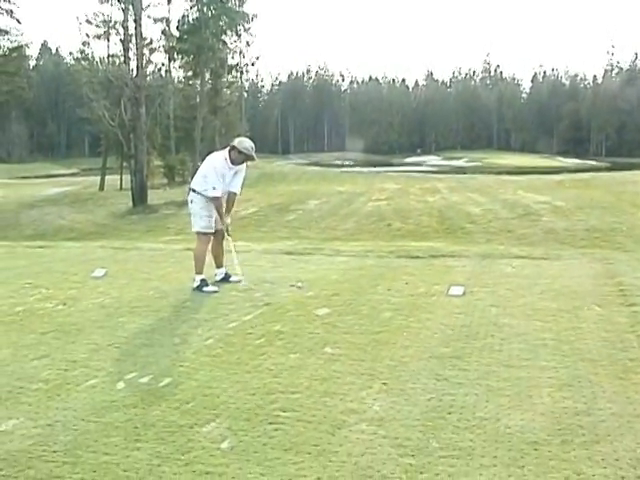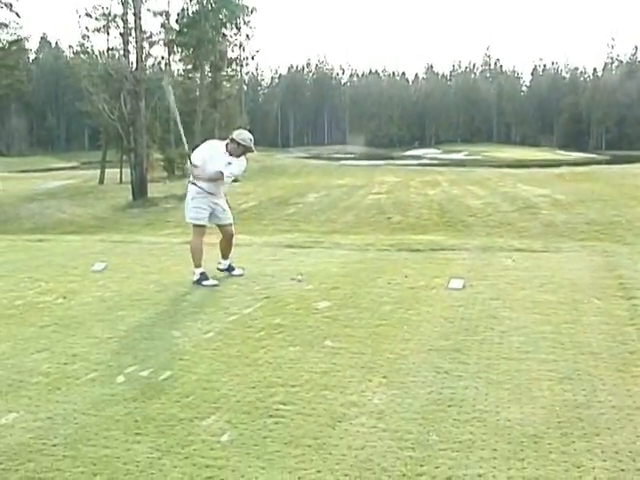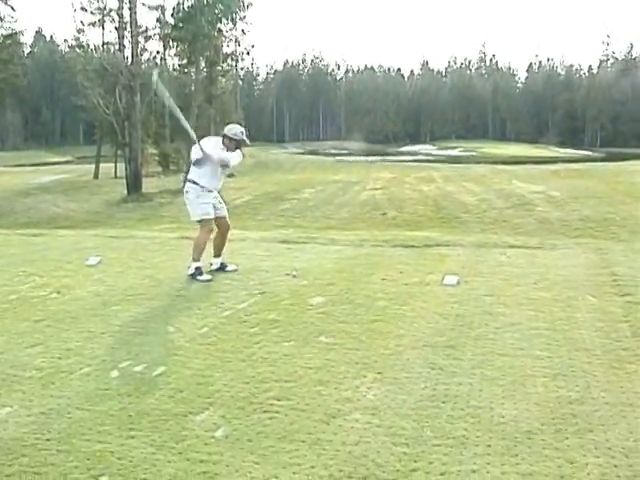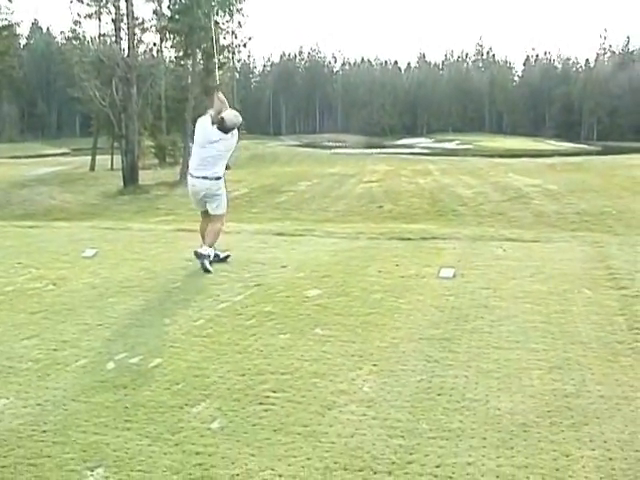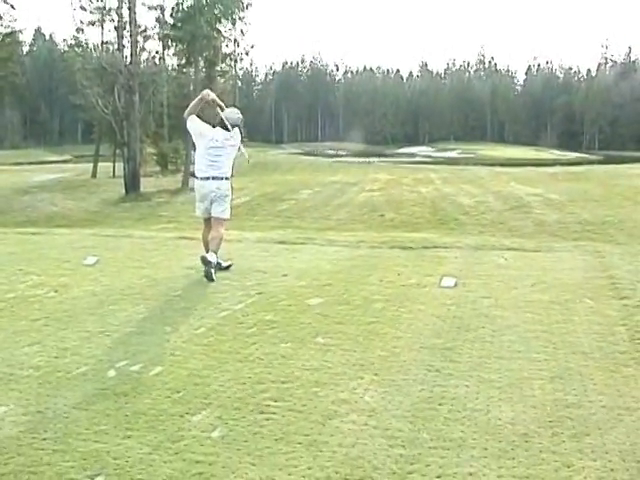
dt=0.3s
person 1, frame 1
left shoulder: (241, 166)
right shoulder: (216, 162)
left elbow: (233, 192)
right elbow: (214, 194)
left wrist: (227, 215)
right wrist: (222, 218)
left hip: (216, 202)
right hip: (200, 199)
left knee: (219, 236)
right knee: (204, 239)
left ankle: (221, 273)
right ankle: (199, 280)
person 1, frame 2
left shoulder: (240, 162)
right shoulder: (211, 146)
left elbow: (220, 175)
right elbow: (194, 163)
left wrist: (202, 175)
right wrist: (195, 170)
left hip: (217, 196)
right hip: (197, 192)
left knee: (229, 232)
right knee: (199, 232)
left ankle: (225, 263)
right ankle: (198, 274)
person 1, frame 3
left shoulder: (237, 154)
right shoulder: (209, 143)
left elbow: (224, 163)
right elbow: (195, 161)
left wrist: (211, 157)
right wrist: (203, 156)
left hip: (210, 192)
right hip: (196, 190)
left knee: (224, 226)
right knee: (206, 228)
left ankle: (216, 262)
right ankle: (195, 268)
person 1, frame 4
left shoulder: (203, 127)
right shoulder: (230, 139)
left elbow: (212, 114)
right elbow: (225, 111)
left wrist: (215, 99)
right wrist: (218, 96)
left hip: (194, 181)
right hip: (213, 183)
left knee: (206, 217)
right knee: (217, 221)
left ankle: (209, 252)
right ankle: (206, 251)
person 1, frame 5
left shoulder: (206, 133)
right shoulder: (235, 136)
left elbow: (187, 115)
right elbow: (231, 120)
left wrist: (202, 98)
right wrist: (217, 100)
left hip: (202, 183)
right hip: (221, 184)
left knee: (207, 224)
right knee: (218, 226)
left ankle: (213, 260)
right ankle: (211, 258)
